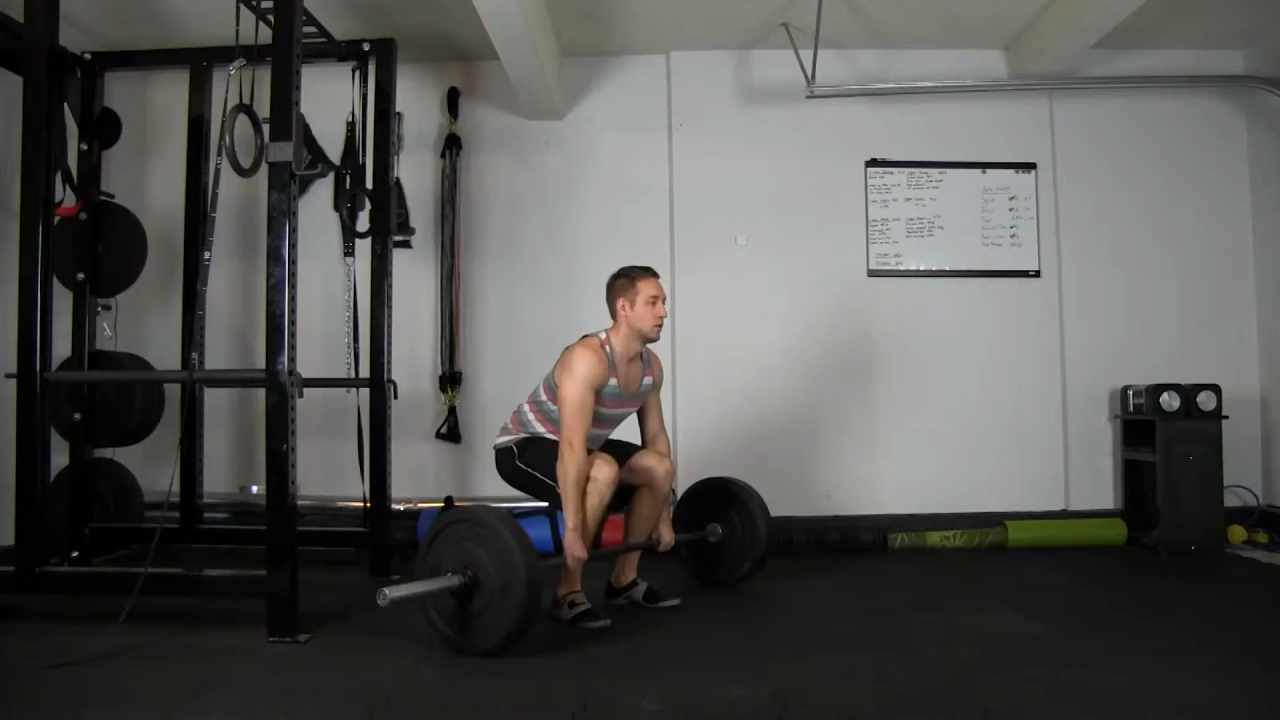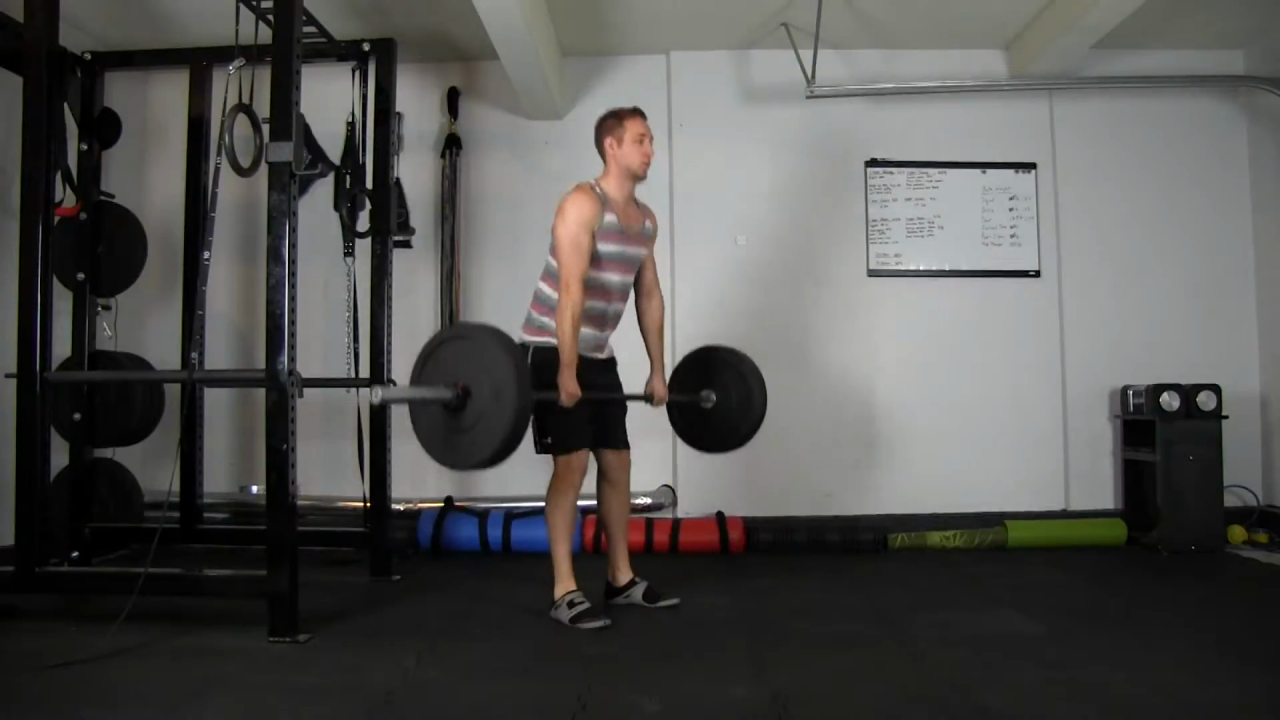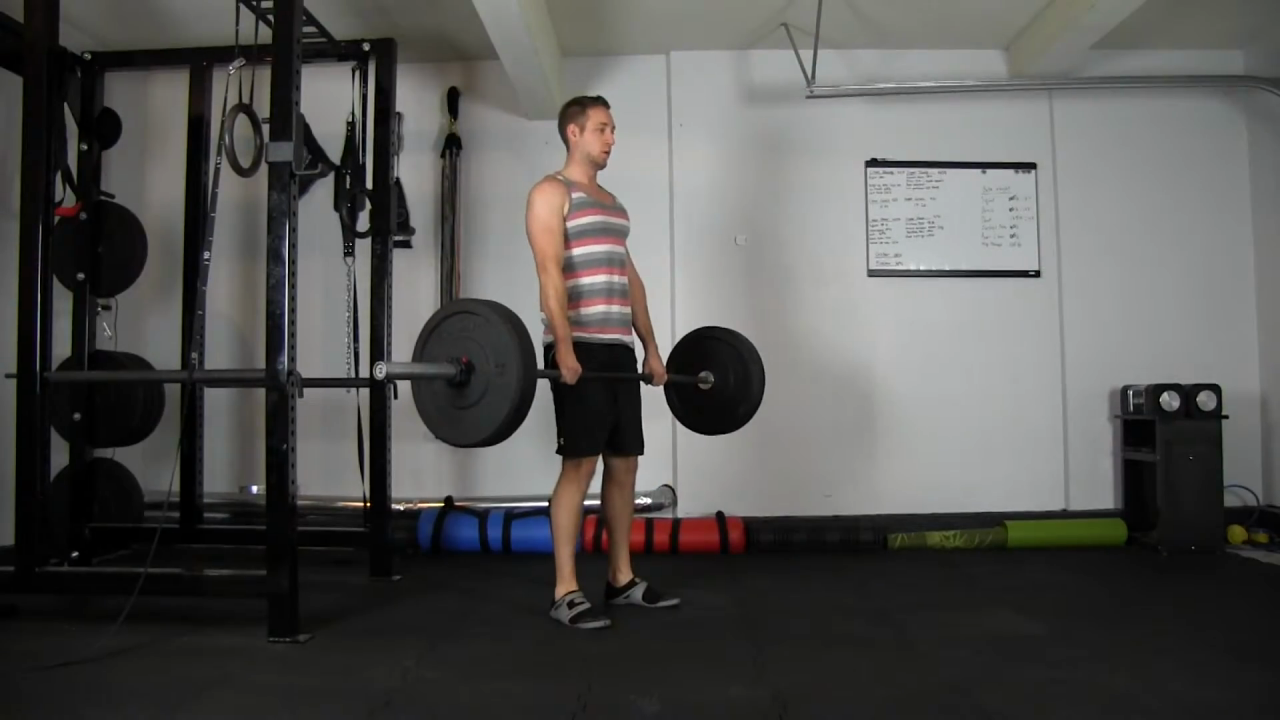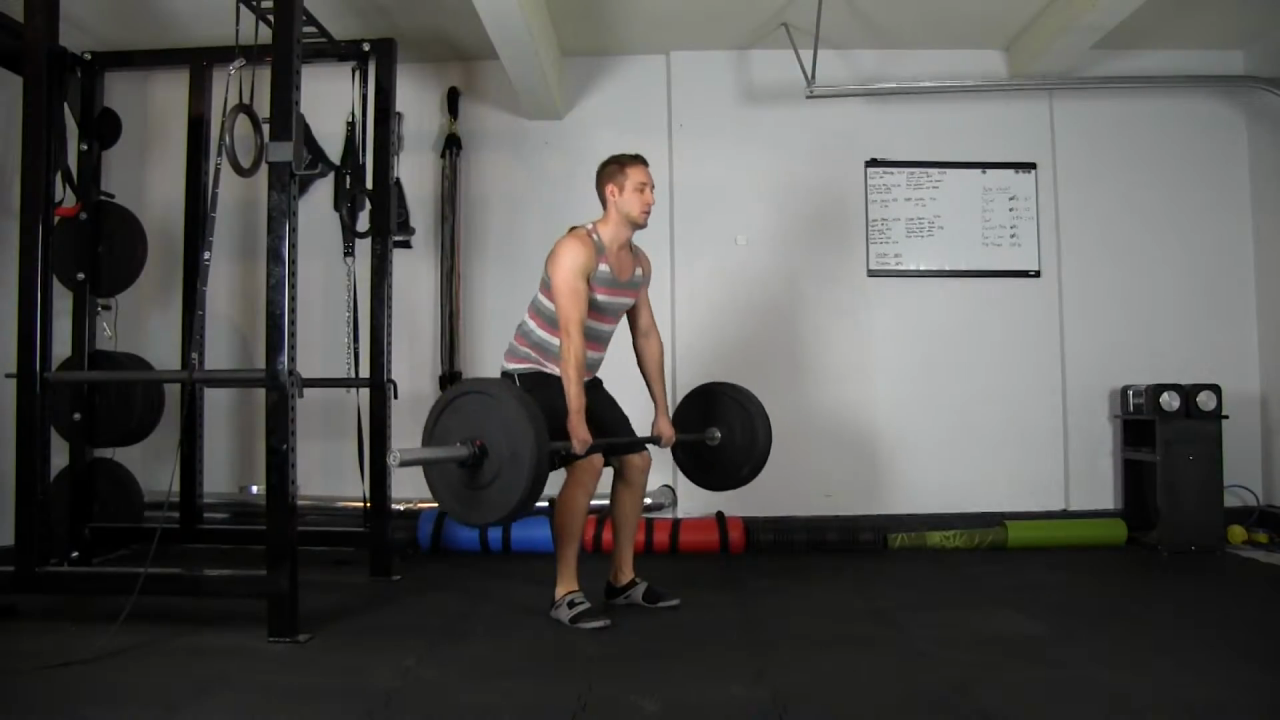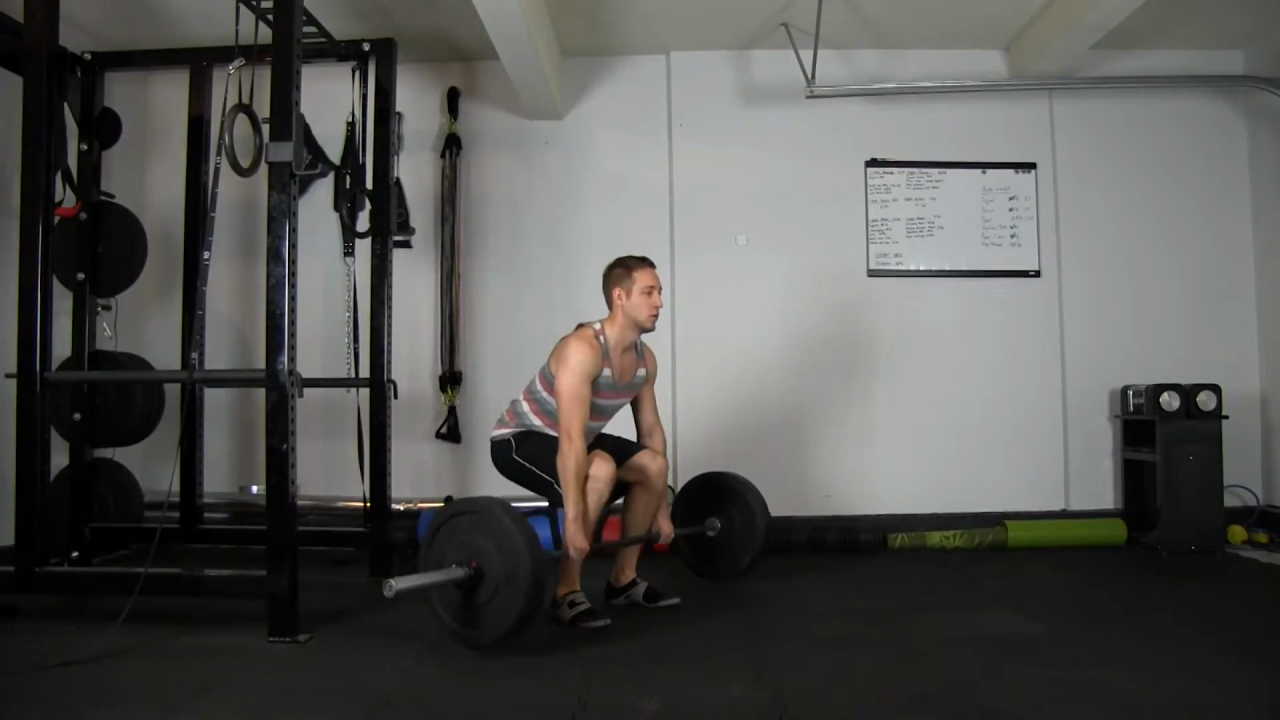
dt=1s
person 1, frame 1
left shoulder: (651, 365)
right shoulder: (588, 358)
left elbow: (656, 436)
right elbow: (571, 449)
left wrist: (664, 518)
right wrist: (573, 530)
left hip: (582, 447)
right hip: (524, 446)
left knee: (660, 469)
right knee: (602, 473)
left ankle: (624, 579)
right ankle: (568, 592)
person 1, frame 2
left shoulder: (645, 218)
right shoulder: (583, 203)
left elbow: (649, 297)
right elbow: (570, 291)
left wrist: (658, 370)
right wrist: (565, 371)
left hip: (596, 353)
right hip: (548, 348)
left knee: (616, 462)
right knee: (572, 462)
left ankle: (622, 579)
right ankle: (564, 593)
person 1, frame 3
left shoulder: (610, 201)
right shoulder: (551, 193)
right elbow: (550, 275)
left wrist: (651, 347)
right wrist: (564, 347)
left hip: (619, 349)
right hip: (579, 349)
left knee: (624, 464)
right knee: (580, 465)
left ankle: (622, 579)
right ankle: (565, 592)
person 1, frame 4
left shoulder: (640, 262)
right shoulder: (577, 248)
left elbow: (647, 336)
right elbow: (571, 334)
left wrist: (662, 411)
right wrist: (575, 416)
left hip: (581, 376)
right hip: (533, 372)
left knee: (635, 460)
right knee: (587, 463)
left ankle: (623, 579)
right ankle: (566, 593)
person 1, frame 5
left shoulder: (644, 358)
right shoulder: (582, 349)
left elbow: (651, 431)
right elbow: (571, 440)
left wrist: (662, 510)
right wrist: (574, 521)
left hip: (574, 439)
right hip: (519, 439)
left knee: (653, 467)
right knee: (599, 469)
left ankle: (623, 579)
right ankle: (567, 593)
